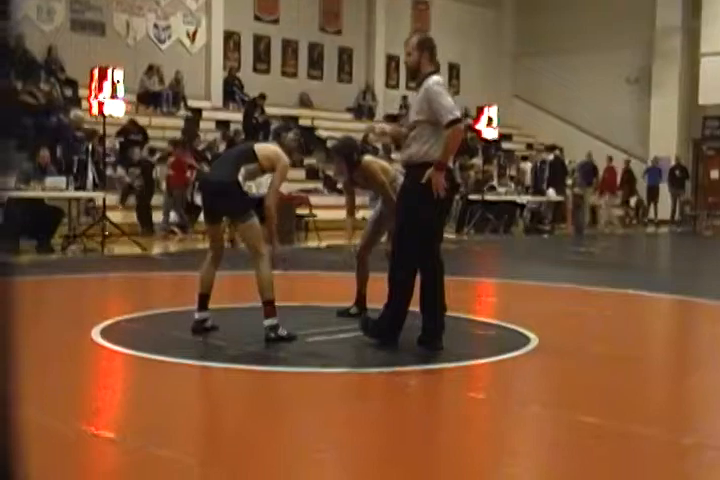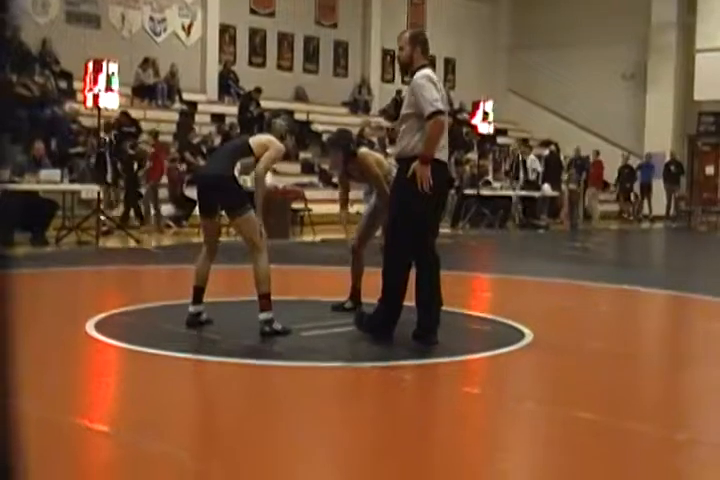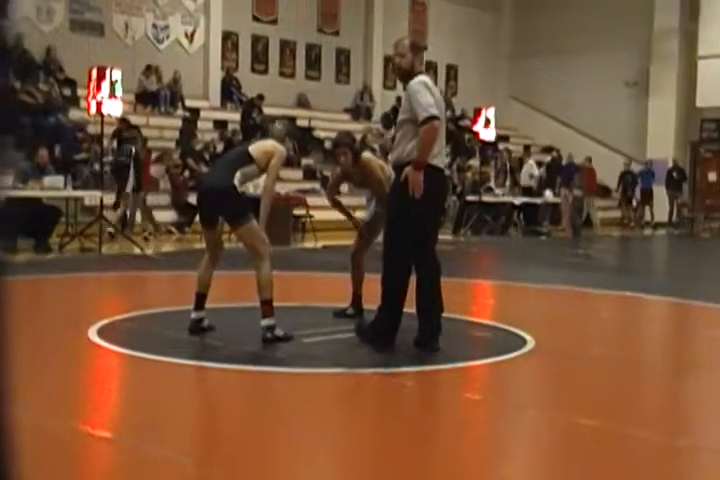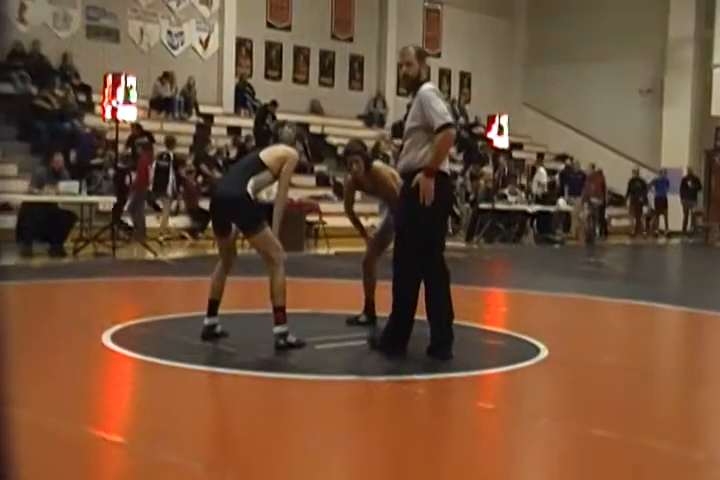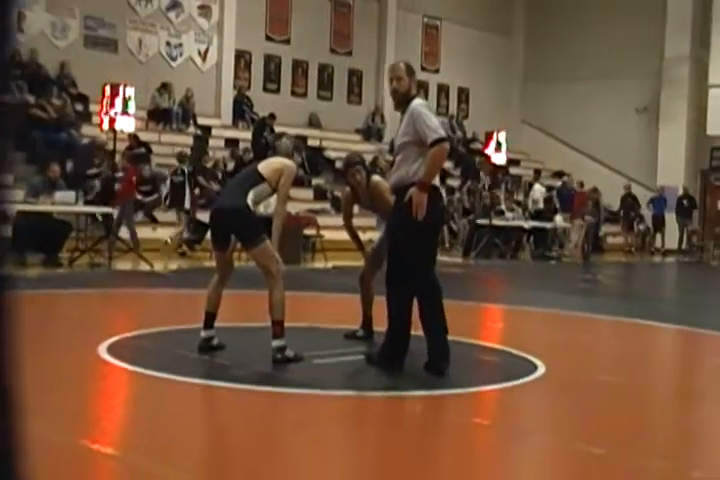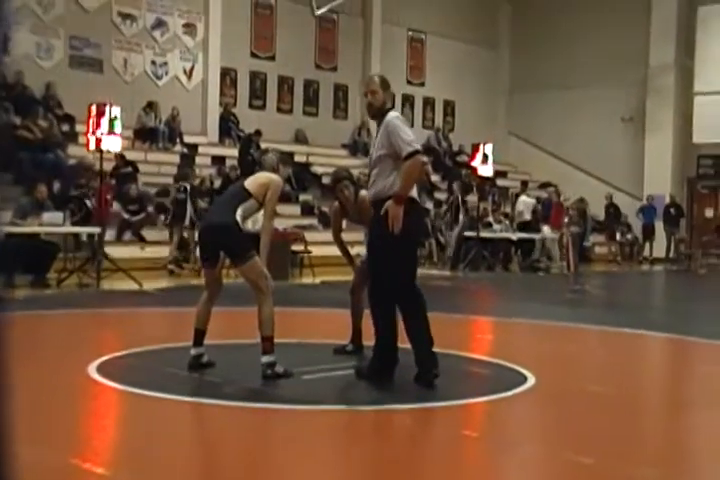
dt=0.3s
person 1, frame 1
left shoulder: (433, 86)
right shoulder: (425, 88)
left elbow: (457, 127)
left wrist: (439, 167)
right wrist: (398, 133)
left hip: (426, 178)
right hip: (423, 178)
left knee: (405, 255)
right knee: (427, 256)
left ankle: (389, 326)
right ankle: (432, 332)
person 1, frame 2
left shoulder: (421, 80)
right shoulder: (426, 79)
left elbow: (438, 120)
left wrist: (424, 160)
left hip: (418, 172)
right hip: (430, 173)
left knee: (398, 249)
right knee: (424, 250)
left ankle: (383, 322)
right ankle: (427, 327)
person 1, frame 3
left shoulder: (417, 85)
right shoulder: (425, 87)
left elbow: (432, 125)
left wrist: (417, 166)
left hip: (415, 179)
right hip: (432, 179)
left knee: (398, 256)
right knee: (424, 256)
left ankle: (384, 329)
right ankle: (428, 333)
person 1, frame 4
left shoulder: (426, 93)
right shoulder: (421, 97)
left elbow: (447, 132)
left wrist: (429, 172)
left hip: (423, 186)
right hip: (423, 186)
left knee: (408, 264)
right knee: (432, 264)
left ankle: (396, 337)
right ankle: (441, 341)
person 1, frame 5
left shoulder: (417, 108)
right shoulder: (407, 114)
left elbow: (441, 147)
left wrist: (422, 187)
left hip: (415, 201)
right hip: (410, 201)
left knee: (401, 278)
right knee: (422, 278)
left ankle: (394, 352)
right ankle: (437, 354)
person 1, frame 6
left shoulder: (392, 121)
right shoulder: (383, 126)
left elbow: (417, 159)
left wrist: (399, 200)
left hip: (394, 214)
right hip: (387, 215)
left knee: (383, 291)
right knee: (404, 290)
left ankle: (383, 364)
right ankle: (425, 364)
person 2, frame 1
left shoulder: (258, 147)
right shoulder: (282, 158)
right elbow: (269, 203)
left wrist: (232, 229)
right wrist: (274, 240)
left hip: (208, 182)
right hip: (228, 185)
left knee: (215, 252)
right knee: (261, 253)
left ankle: (201, 317)
right ankle: (271, 326)
person 2, frame 2
left shoulder: (254, 140)
right shoulder: (278, 146)
right elbow: (259, 171)
left wrist: (220, 215)
right wrist: (258, 215)
left hip: (204, 177)
right hip: (223, 178)
left knee: (209, 245)
right knee: (258, 246)
left ankle: (195, 311)
right ankle: (267, 321)
person 2, frame 3
left shoulder: (254, 145)
right shoulder: (278, 149)
right elbow: (268, 188)
left wrist: (221, 220)
right wrist: (261, 226)
left hip: (205, 188)
right hip: (225, 189)
left knee: (212, 253)
right knee: (262, 253)
left ankle: (197, 318)
right ankle: (268, 327)
person 2, frame 4
left shoulder: (267, 151)
right shoulder: (291, 154)
right elbow: (280, 195)
left wrist: (236, 227)
right wrist: (275, 235)
left hip: (219, 197)
right hip: (239, 199)
left knee: (226, 260)
right knee: (276, 261)
left ankle: (210, 323)
right ankle: (281, 333)
person 2, frame 5
left shoulder: (265, 163)
right shoulder: (289, 165)
right elbow: (280, 207)
right wrist: (274, 245)
left hip: (219, 210)
right hip: (239, 211)
left knee: (223, 272)
right knee: (275, 273)
left ankle: (207, 337)
right ankle: (280, 348)
person 2, frame 6
left shoulder: (255, 179)
right shoulder: (275, 180)
right elbow: (267, 223)
right wrist: (263, 263)
left hip: (207, 227)
right hip: (227, 229)
left knee: (211, 291)
right knee: (264, 291)
left ankle: (196, 354)
right ankle: (269, 363)
person 3, frame 1
left shoulder: (369, 166)
right shoulder: (348, 179)
left elbow: (392, 198)
right elbow: (350, 213)
left wrist: (394, 233)
right wrist: (349, 240)
right hip: (385, 202)
right knee: (362, 252)
right ankle: (360, 303)
person 3, frame 2
left shoulder: (364, 158)
right shoulder: (344, 171)
left elbow: (386, 191)
right elbow: (343, 205)
right wrist: (347, 233)
right hip: (380, 196)
right knee: (356, 246)
right ankle: (354, 298)
person 3, frame 3
left shoulder: (367, 162)
right shoulder: (340, 173)
left elbow: (386, 194)
right elbow: (331, 196)
right wrist: (353, 219)
right hip: (378, 202)
right knee: (356, 253)
right ankle: (356, 305)
person 3, frame 4
left shoulder: (379, 171)
right shoulder: (351, 181)
left elbow: (398, 201)
right elbow: (349, 209)
right wrist: (364, 234)
right hip: (391, 210)
right knee: (368, 261)
right ankle: (369, 312)
person 3, frame 5
left shoulder: (377, 185)
right shoulder: (349, 194)
right elbow: (348, 223)
right wrist: (362, 249)
right knee: (365, 276)
right ankle: (366, 327)
person 3, frame 6
left shoulder: (365, 199)
right shoulder: (337, 208)
right elbow: (337, 237)
right wrist: (352, 262)
right knee: (356, 289)
right ankle: (356, 341)
